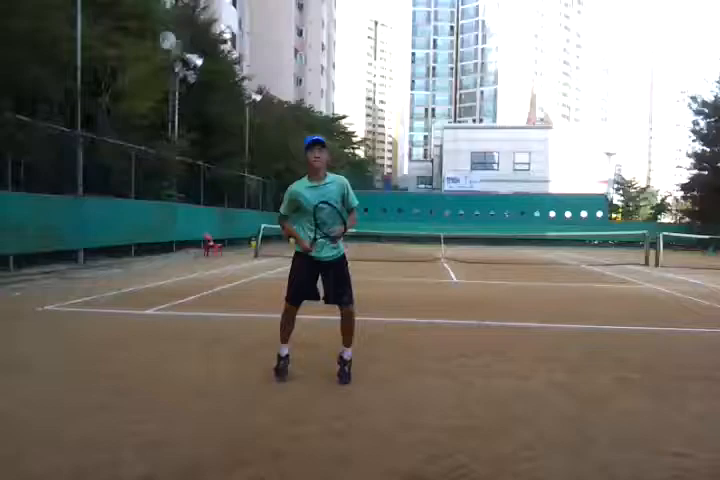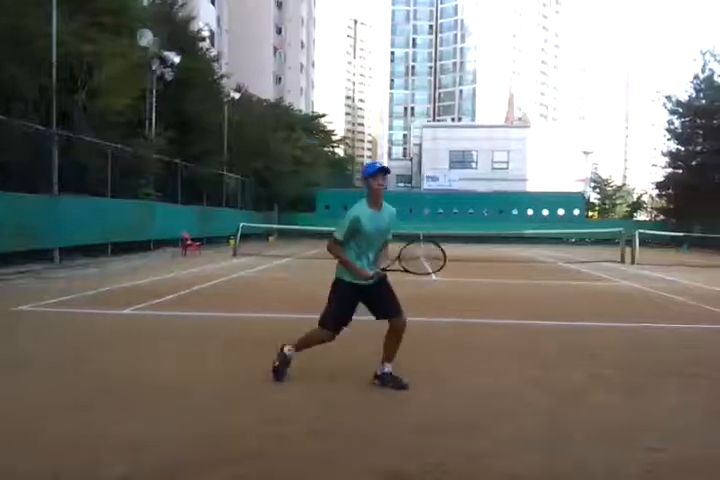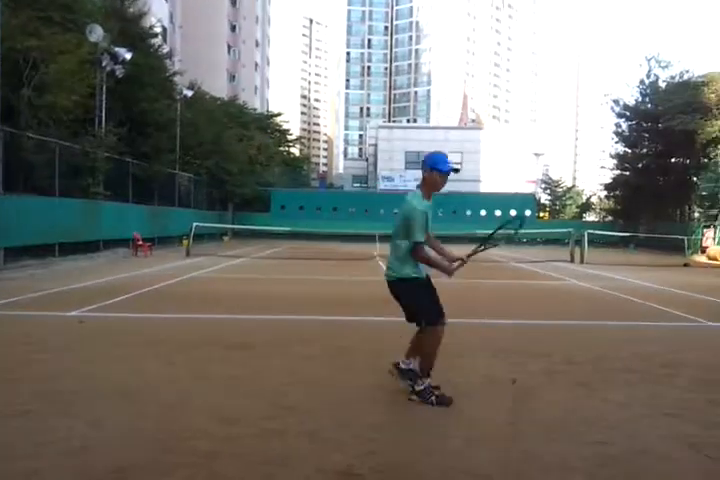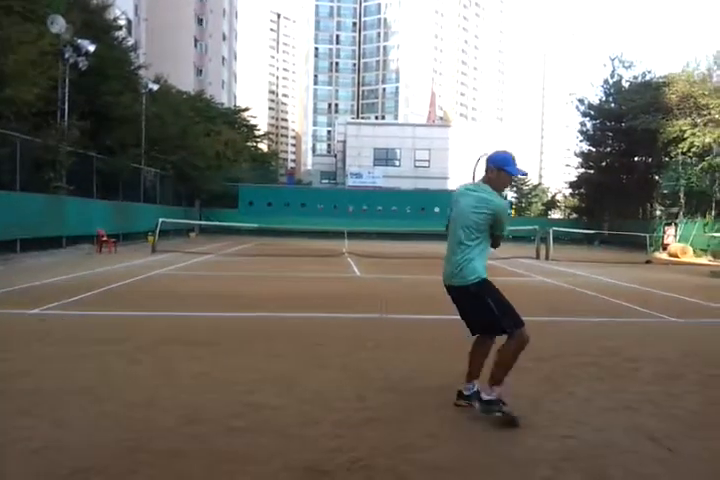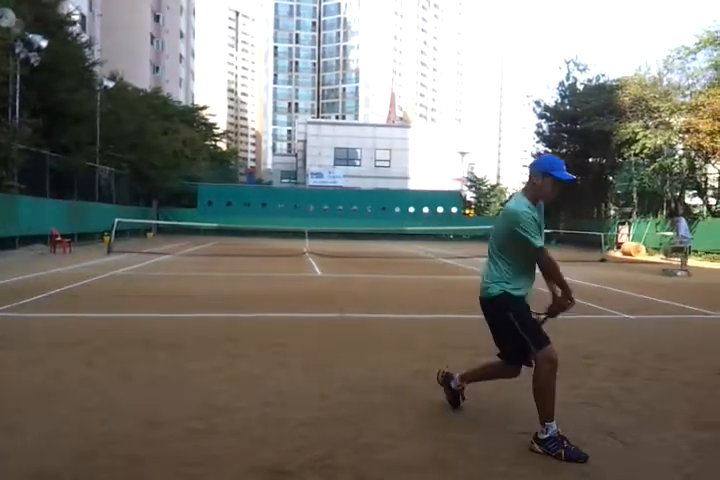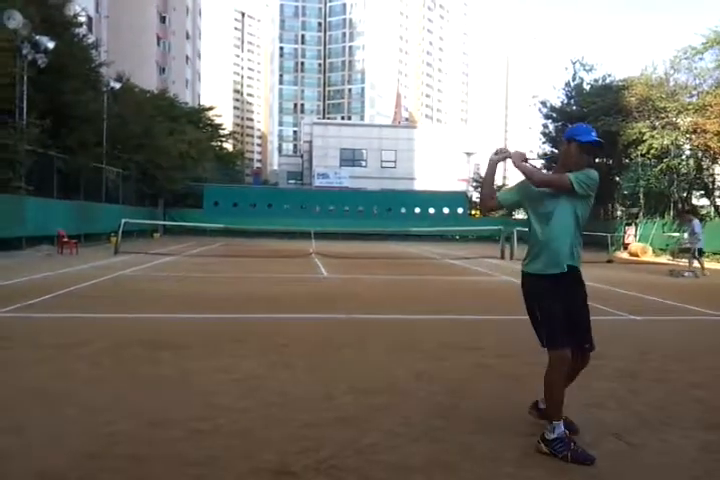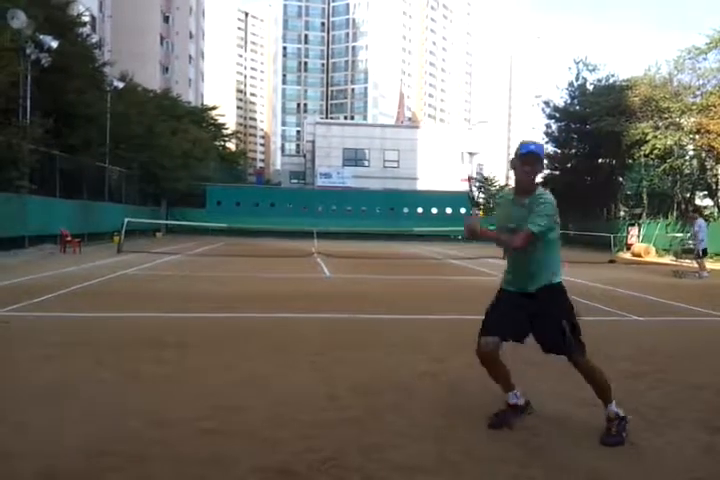
dt=0.4s
person 1, frame 1
left shoulder: (341, 184)
right shoulder: (296, 190)
left elbow: (353, 213)
right elbow: (283, 220)
right wrist: (299, 239)
left hip: (334, 255)
right hip: (306, 255)
left knee: (347, 308)
right knee: (291, 306)
left ankle: (345, 358)
right ankle: (283, 354)
person 1, frame 2
left shoulder: (390, 213)
right shoulder: (355, 214)
right elbow: (332, 247)
left wrist: (380, 263)
right wrist: (358, 271)
left hip: (374, 278)
right hip: (349, 280)
left knee: (399, 322)
right knee: (328, 333)
left ankle: (385, 371)
right ankle: (287, 353)
person 1, frame 3
left shoulder: (420, 199)
right shoulder: (417, 206)
right elbow: (418, 250)
left wrist: (447, 254)
right wrist: (444, 267)
left hip: (413, 272)
right hip: (404, 275)
left knee: (434, 323)
right knee: (434, 327)
left ankle: (406, 366)
right ankle: (420, 387)
person 1, frame 4
left shoulder: (461, 192)
right shoulder: (498, 206)
right elbow: (495, 242)
left hip: (452, 279)
right hip: (471, 280)
left knee: (487, 333)
right knee: (519, 336)
left ankle: (469, 391)
right ankle: (489, 395)
person 1, frame 5
left shoulder: (536, 206)
right shoulder: (519, 211)
left elbow: (538, 256)
right elbow: (544, 260)
left wrist: (556, 293)
right wrist: (565, 293)
left hip: (515, 295)
right hip: (501, 295)
left knee: (512, 364)
right knee: (547, 357)
left ankle: (453, 381)
right ankle: (547, 435)
person 1, frame 6
left shoulder: (589, 180)
right shoulder: (531, 182)
left elbow: (543, 181)
right elbow: (487, 207)
left wrist: (526, 165)
right wrist: (491, 167)
left hip: (569, 275)
right hip: (539, 277)
left knee: (581, 354)
right knee: (561, 354)
left ankle: (547, 406)
right ankle: (554, 435)
person 1, frame 7
left shoulder: (545, 202)
right shoulder: (507, 199)
left elbow: (517, 244)
left wrist: (480, 231)
right wrist: (485, 231)
left hip: (546, 289)
right hip: (513, 287)
left knee: (577, 358)
right knee: (486, 349)
left ankle: (615, 415)
right ankle: (515, 401)
